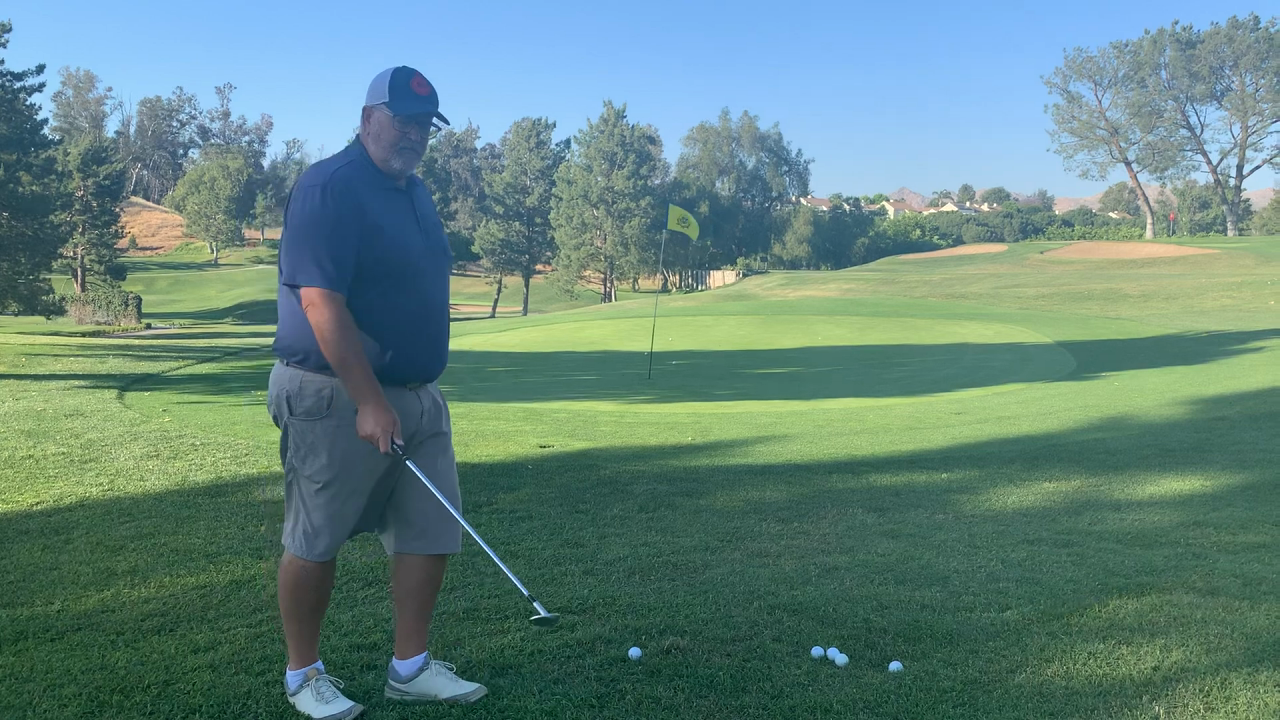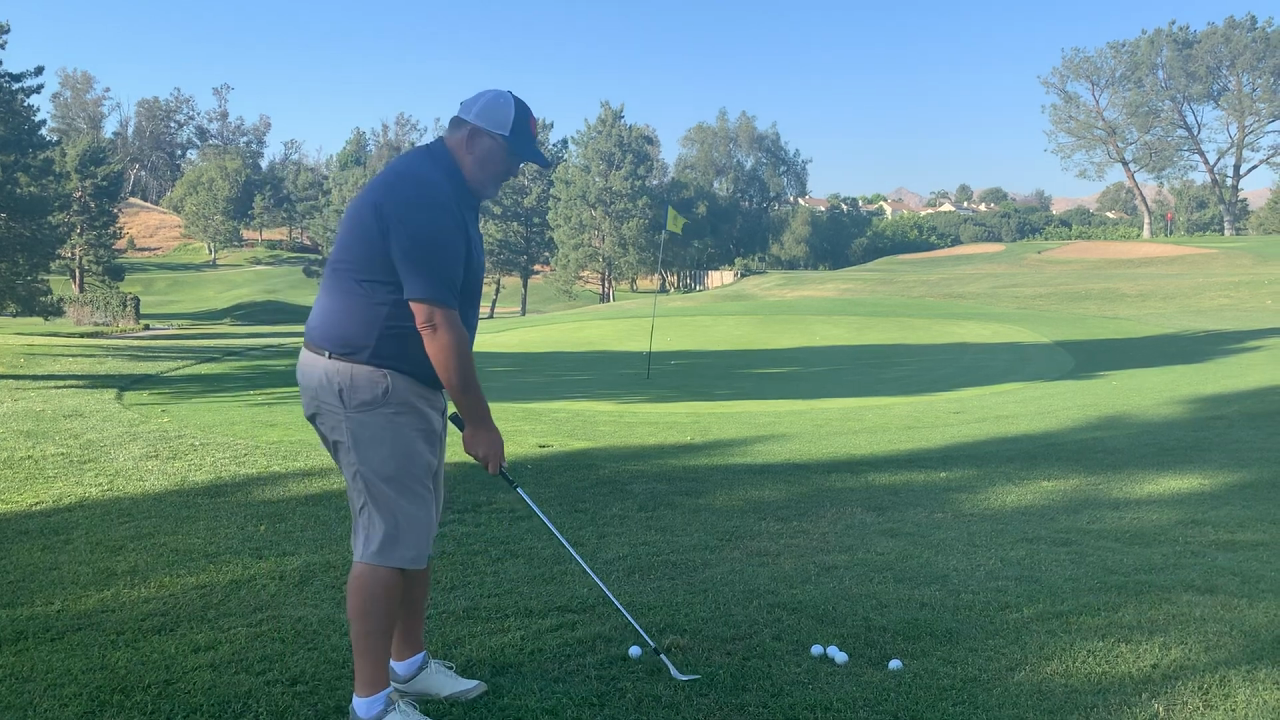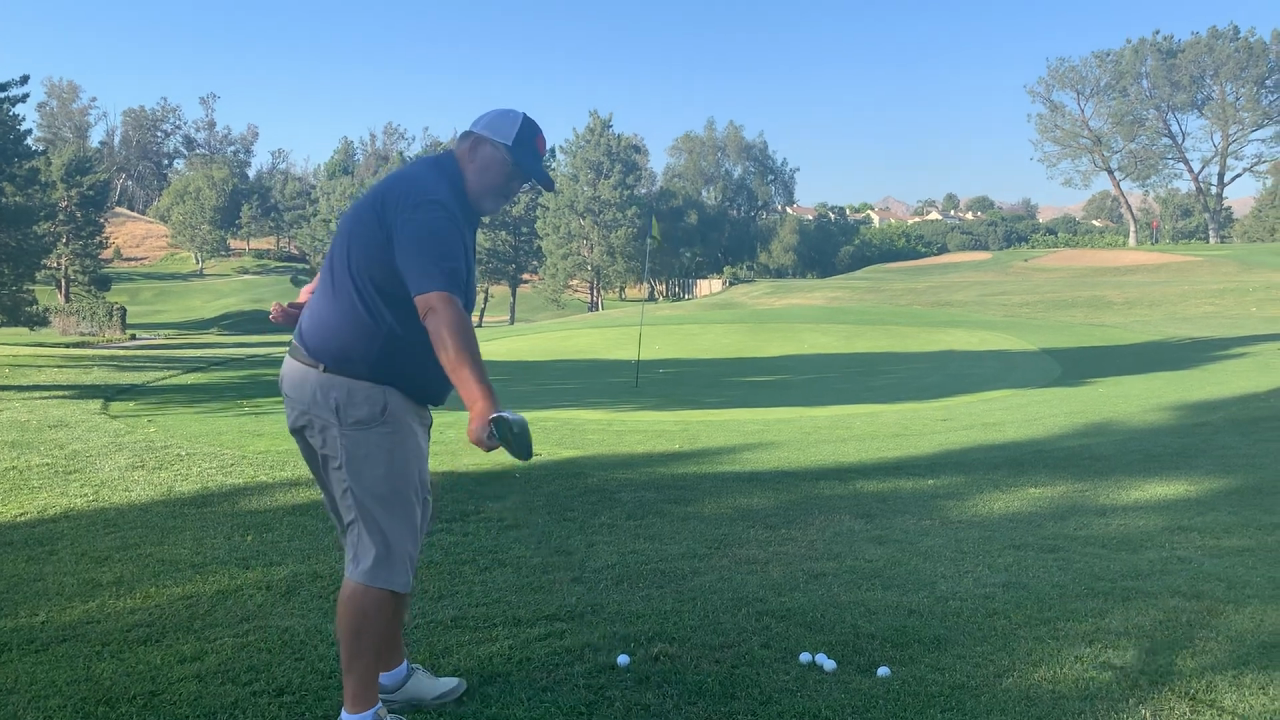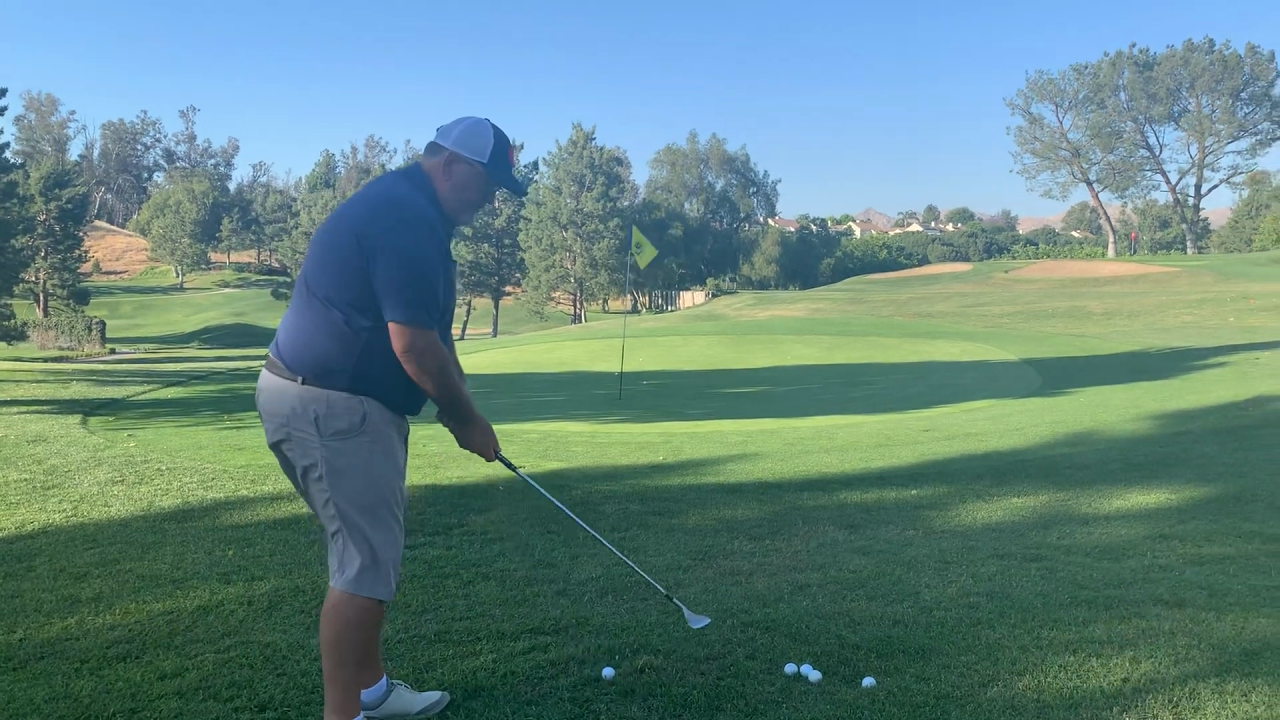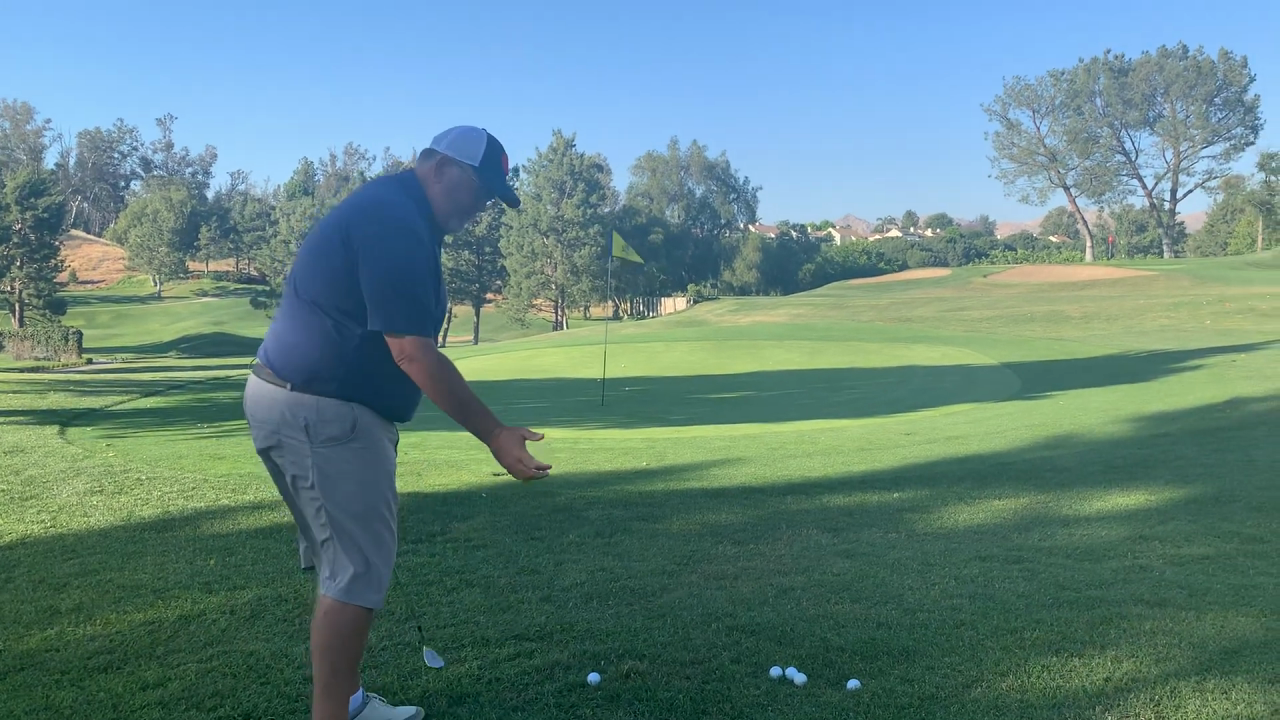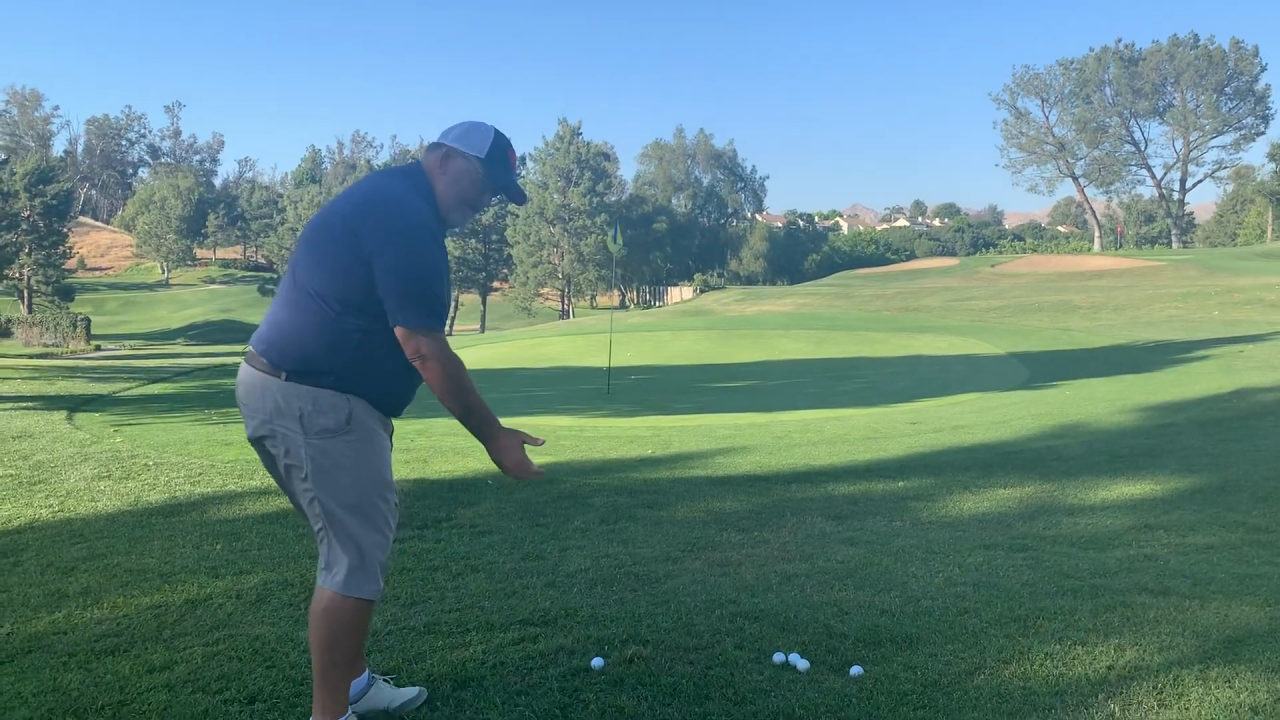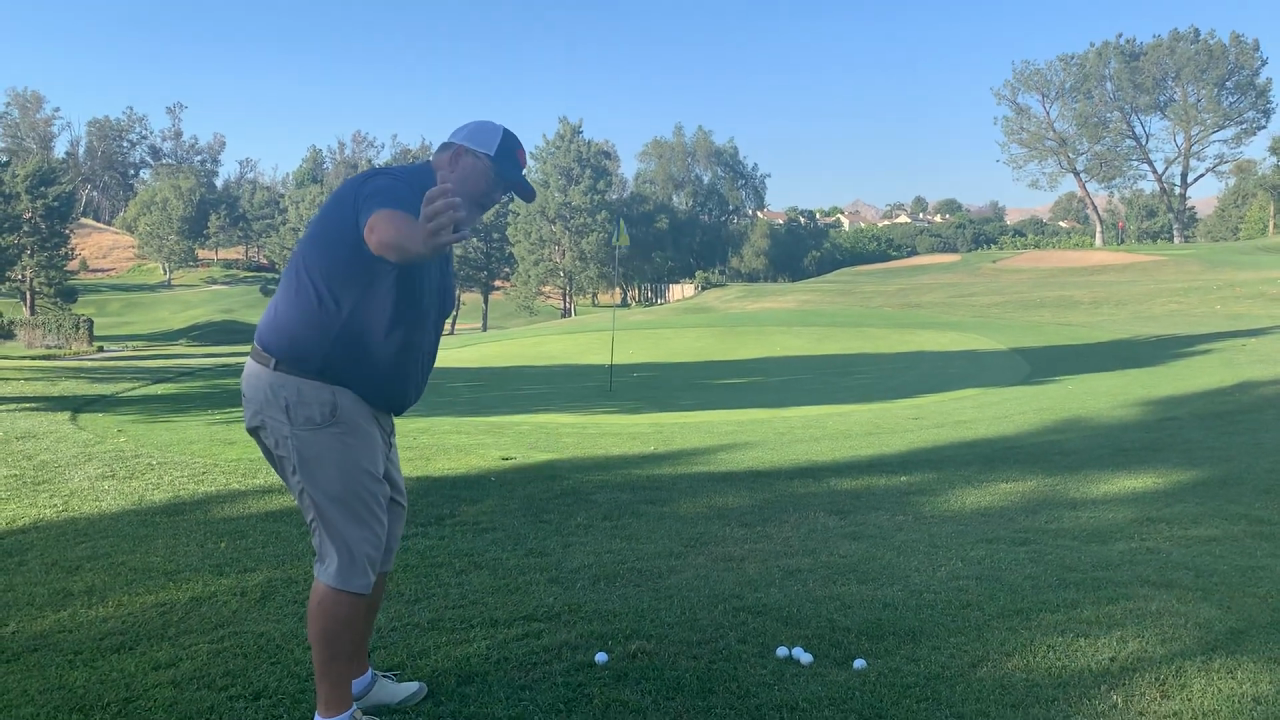
dt=0.7s
person 1, frame 1
left shoulder: (415, 191)
right shoulder: (330, 187)
right elbow: (322, 303)
left wrist: (426, 388)
right wrist: (371, 403)
left hip: (417, 394)
right hip: (335, 395)
left knee: (429, 530)
right knee: (317, 538)
left ankle: (410, 666)
person 1, frame 2
left shoulder: (442, 188)
right shoulder: (425, 194)
right elbow: (436, 322)
right wrist: (479, 420)
left hip: (397, 380)
right hip: (364, 382)
left knee: (415, 529)
right knee: (391, 535)
left ankle: (408, 664)
person 1, frame 3
left shoulder: (435, 195)
right shoulder: (429, 200)
left elbow: (356, 265)
right elbow: (440, 309)
left wrist: (306, 302)
right wrist: (481, 402)
left hip: (369, 386)
right hip: (351, 391)
left knee: (401, 533)
right knee: (380, 550)
person 1, frame 4
left shoulder: (409, 209)
right shoulder: (407, 217)
left elbow: (430, 330)
right elbow: (413, 345)
left wrist: (460, 405)
right wrist: (466, 421)
left hip: (342, 398)
right hip: (330, 404)
left knee: (371, 552)
right knee: (365, 563)
person 1, frame 5
left shoulder: (389, 209)
right shoulder: (395, 222)
right elbow: (413, 353)
right wrist: (494, 433)
left hip: (316, 403)
right hip: (321, 410)
left knee: (349, 562)
right knee: (357, 570)
person 1, frame 6
left shoulder: (390, 200)
right shoulder: (403, 216)
right elbow: (425, 350)
right wrist: (494, 436)
left hip: (305, 389)
right hip: (312, 399)
left knee: (360, 544)
right knee: (355, 558)
person 1, frame 7
left shoulder: (429, 219)
right shoulder: (393, 189)
right elbow: (385, 235)
right wrist: (417, 240)
left hip: (355, 397)
right hip: (307, 393)
left knee: (378, 539)
right knee: (349, 551)
